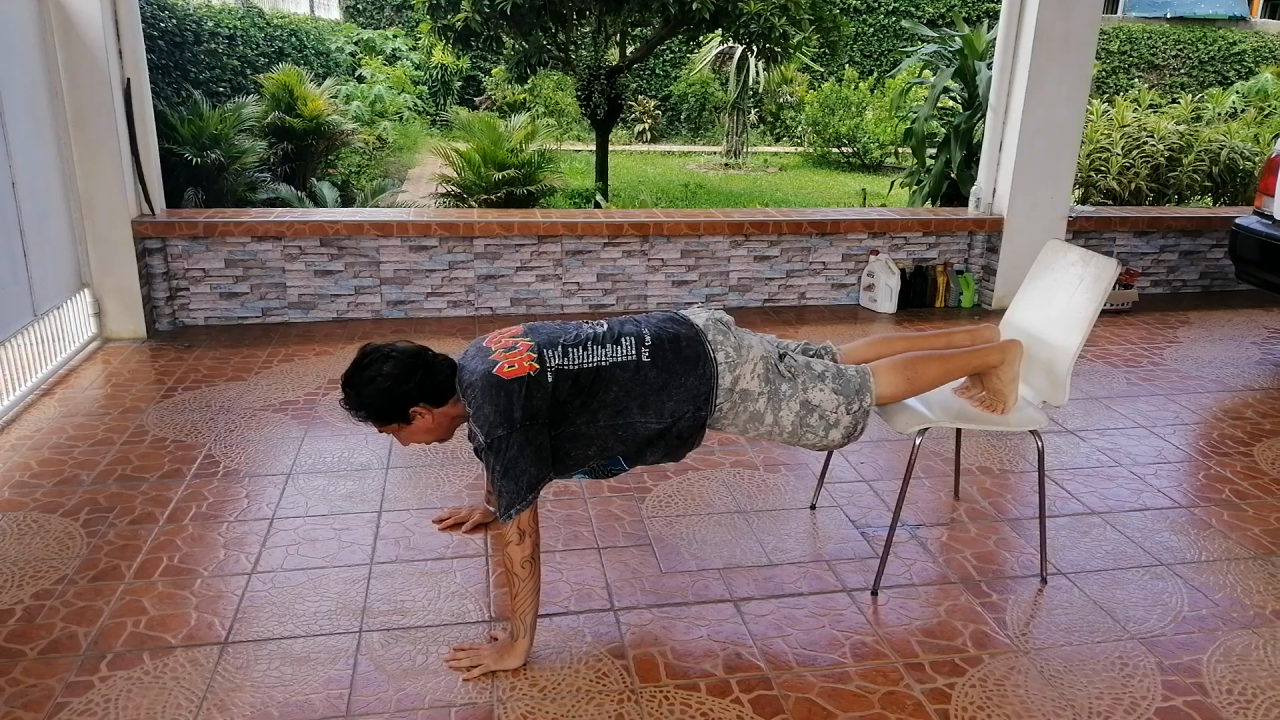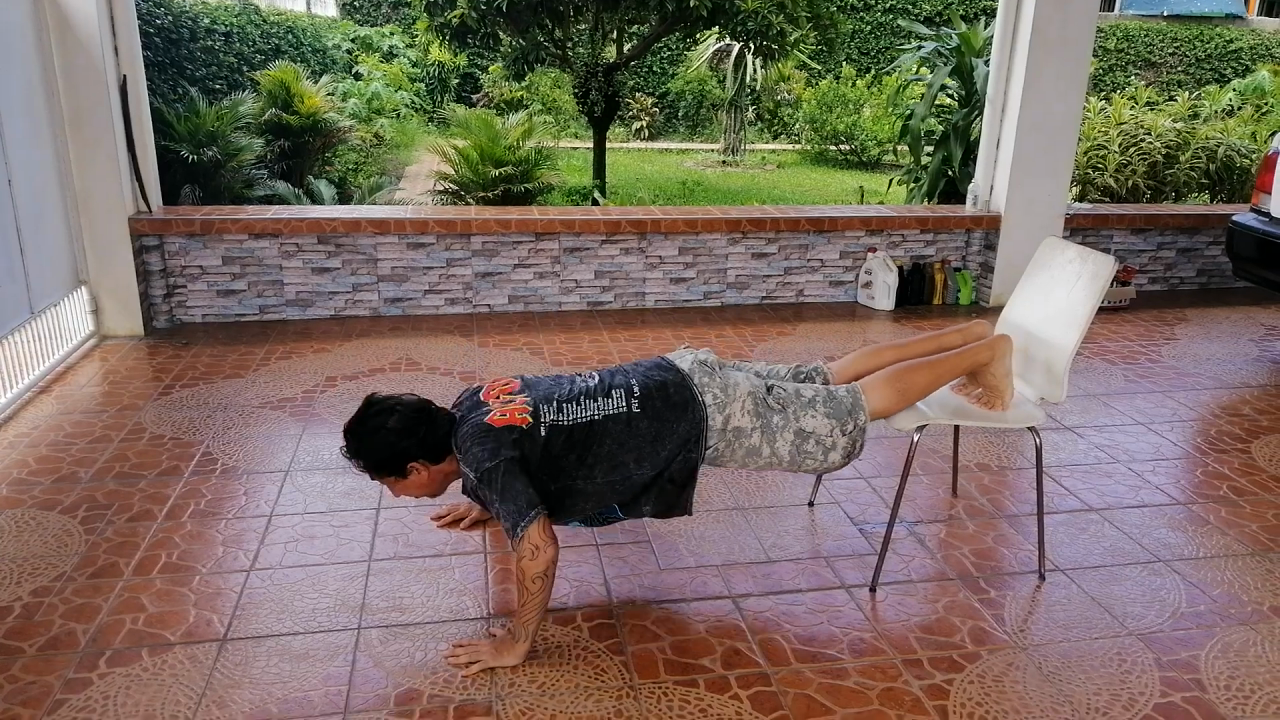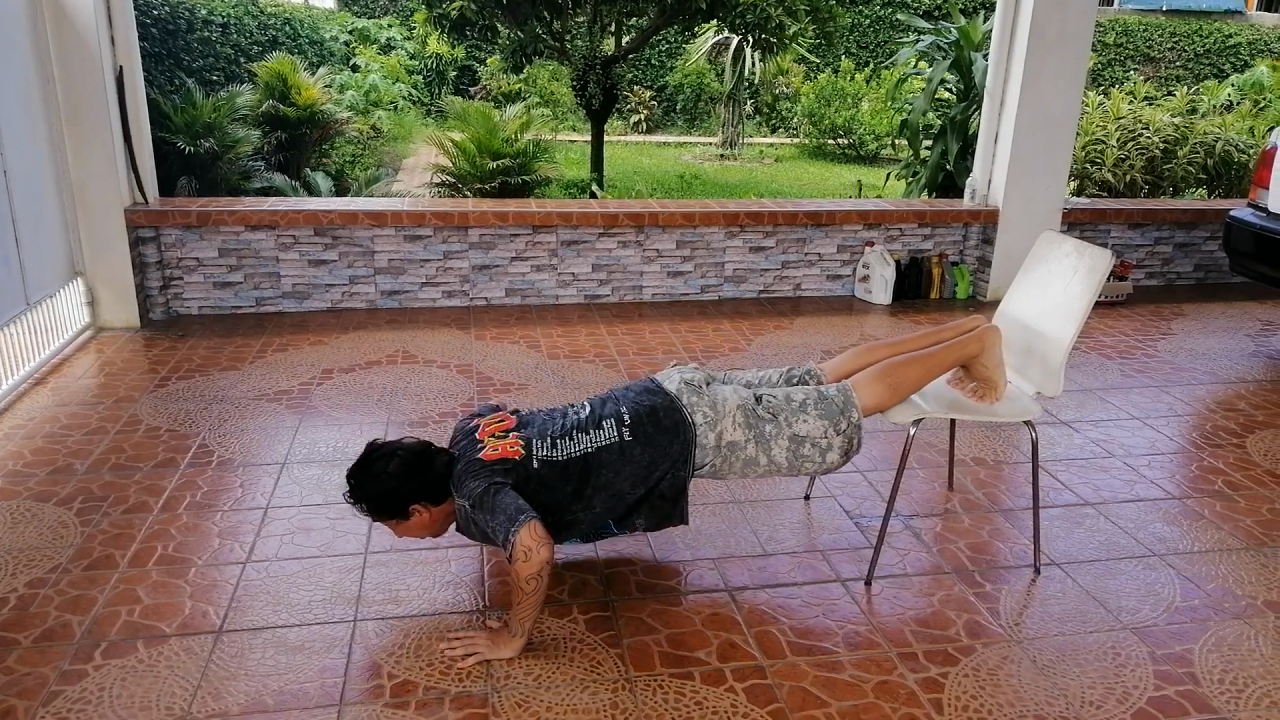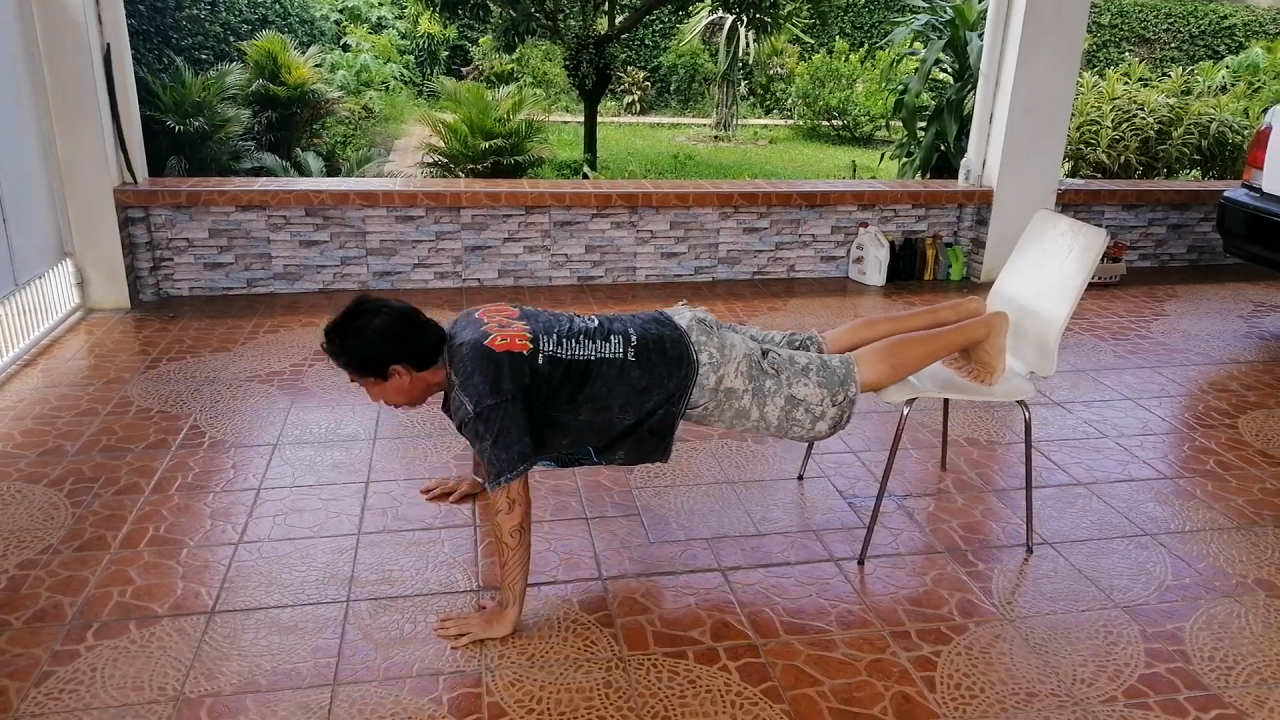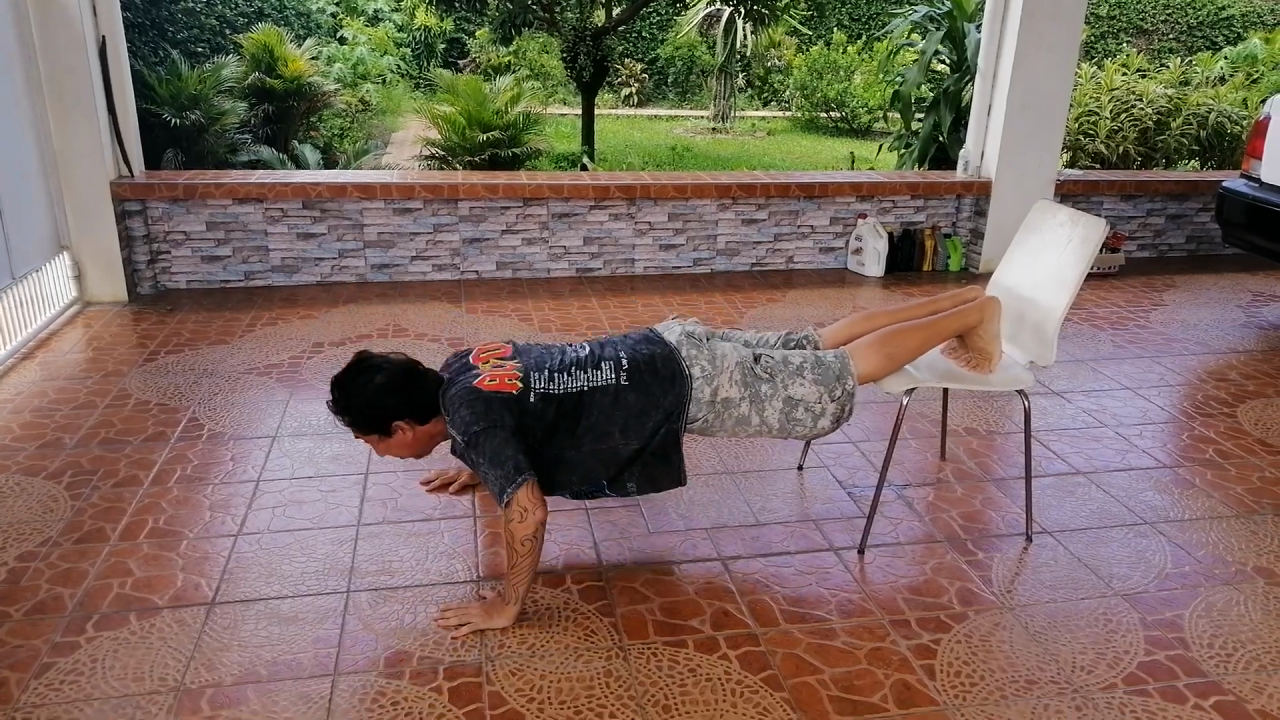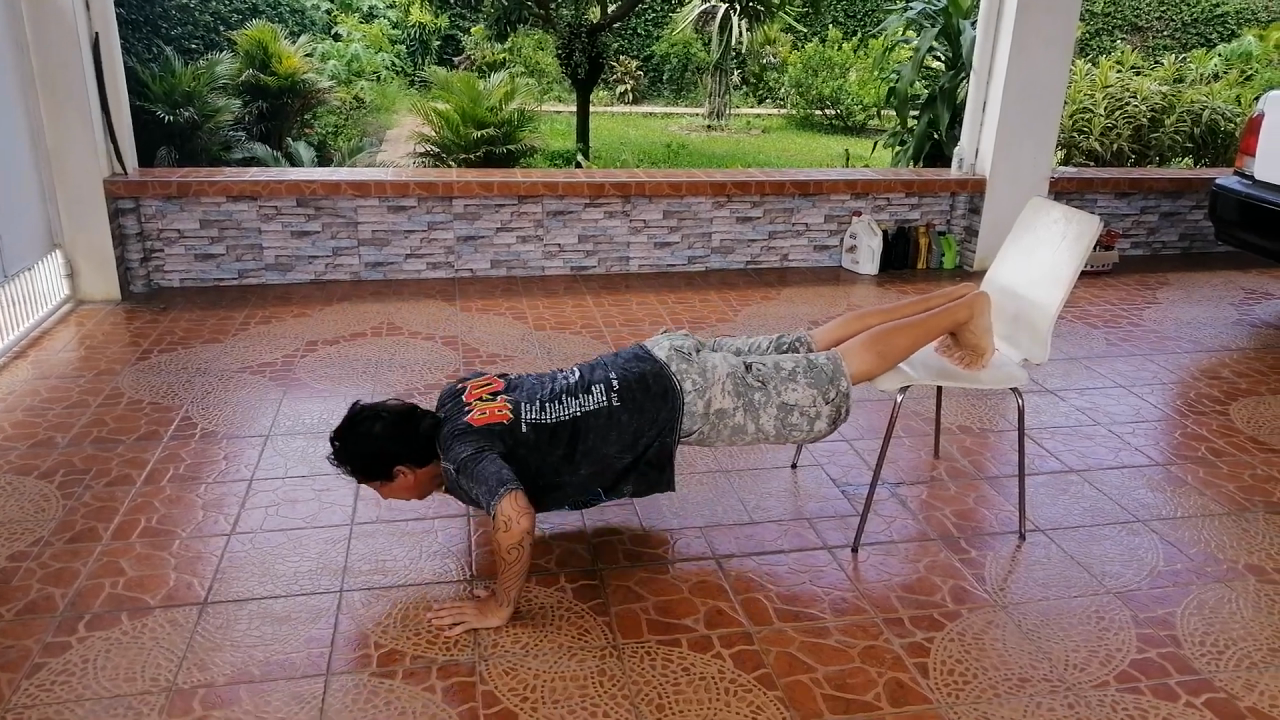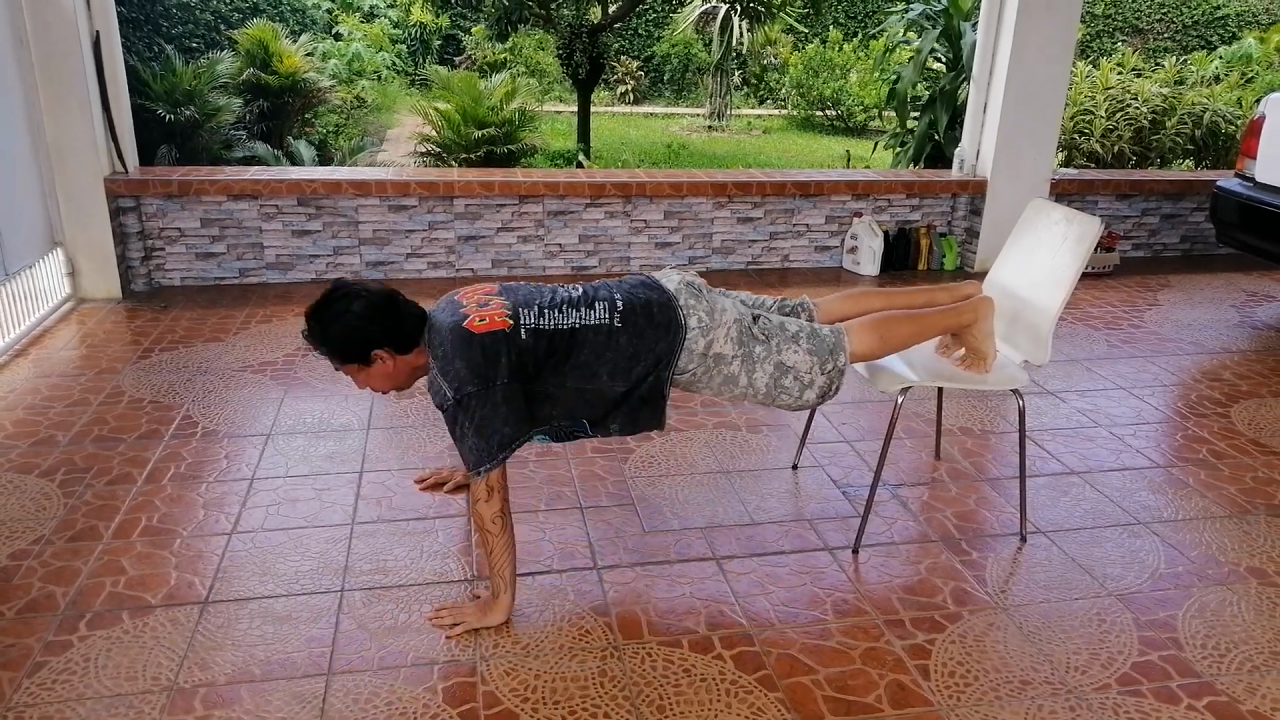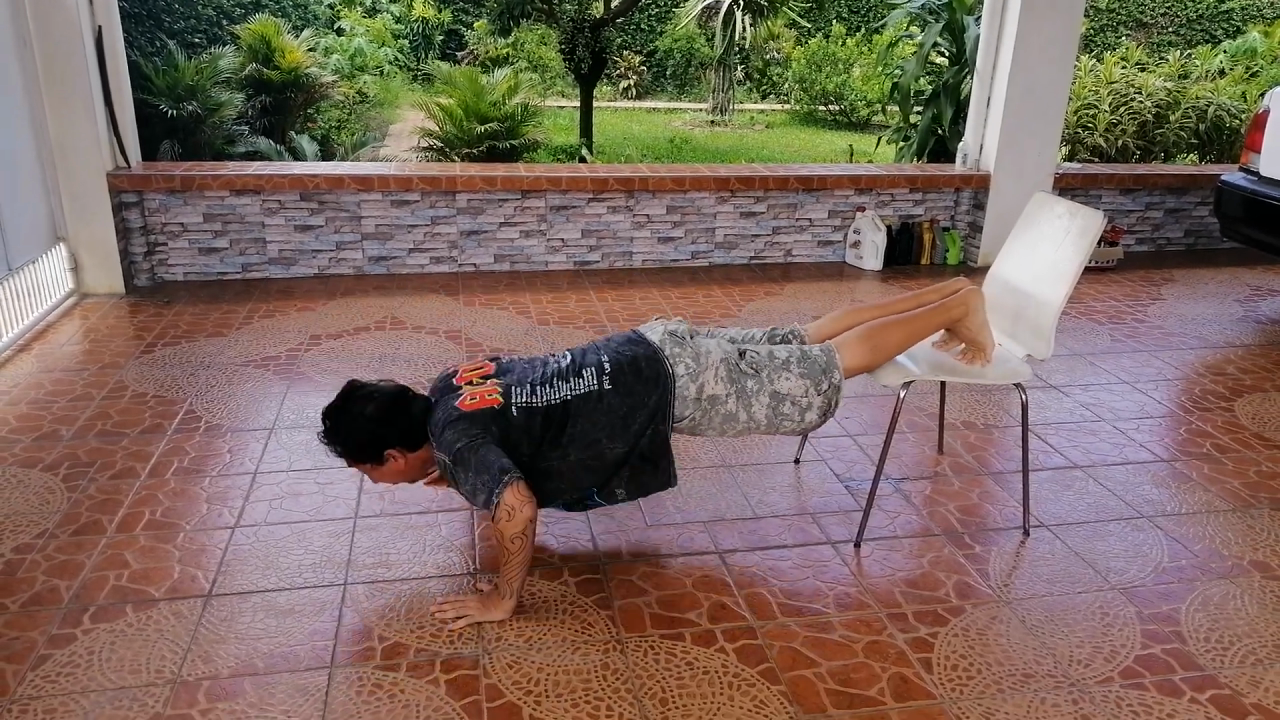
dt=0.4s
person 1, frame 1
left shoulder: (491, 402)
right shoulder: (473, 362)
left elbow: (522, 533)
left wrist: (515, 644)
right wrist: (489, 502)
left hip: (713, 377)
right hip: (698, 340)
left knee: (860, 396)
right knee: (840, 365)
left ankle: (994, 356)
right ankle: (975, 335)
person 1, frame 2
left shoulder: (481, 456)
right shoulder: (469, 407)
left elbow: (539, 546)
left wrist: (516, 641)
right wrist: (488, 502)
left hip: (705, 417)
right hip: (685, 378)
left knee: (856, 409)
right knee: (834, 381)
left ankle: (987, 353)
right ankle: (969, 333)
person 1, frame 3
left shoulder: (475, 490)
right shoulder: (466, 438)
left elbow: (534, 548)
left wrist: (513, 633)
left hip: (691, 433)
right hip: (675, 395)
left knee: (847, 411)
right knee: (822, 382)
left ankle: (975, 342)
right ankle: (962, 327)
person 1, frame 4
left shoulder: (475, 376)
right shoulder: (461, 334)
left elbow: (514, 504)
left wrist: (505, 610)
right wrist: (479, 469)
left hip: (694, 373)
right hip: (678, 338)
left knee: (844, 383)
right knee: (824, 350)
left ankle: (980, 329)
right ankle: (961, 310)
person 1, frame 5
left shoulder: (470, 418)
right shoulder: (459, 371)
left elbow: (528, 508)
left wrist: (507, 603)
right wrist: (480, 468)
left hip: (688, 385)
right hip: (671, 350)
left knee: (844, 373)
right knee: (821, 348)
left ankle: (975, 314)
right ankle: (961, 300)
person 1, frame 6
left shoulder: (463, 453)
right shoulder: (452, 402)
left elbow: (515, 518)
left wrist: (500, 603)
left hip: (677, 398)
right hip: (663, 361)
left knee: (834, 380)
right knee: (811, 351)
left ankle: (964, 310)
right ankle: (952, 297)
person 1, frame 7
left shoulder: (455, 364)
right shoulder: (446, 315)
left elbow: (492, 494)
left wrist: (498, 601)
right wrist: (474, 460)
left hip: (681, 337)
right hip: (669, 300)
left knee: (837, 350)
right knee: (816, 318)
left ankle: (967, 313)
right ankle: (954, 294)
person 1, frame 8
left shoulder: (453, 439)
right shoulder: (447, 393)
left elbow: (517, 508)
left wrist: (502, 596)
right wrist: (466, 469)
left hip: (674, 385)
right hip: (658, 349)
left knee: (832, 368)
right knee: (811, 343)
left ankle: (959, 307)
right ankle: (947, 291)
